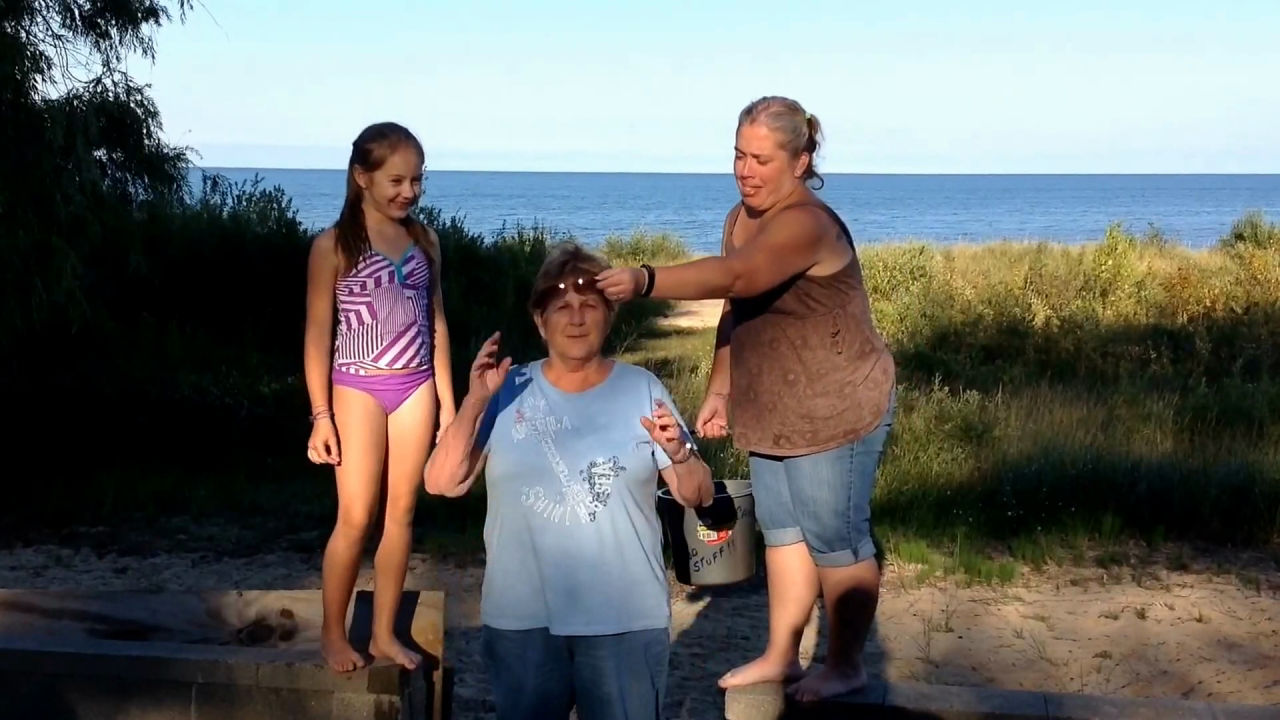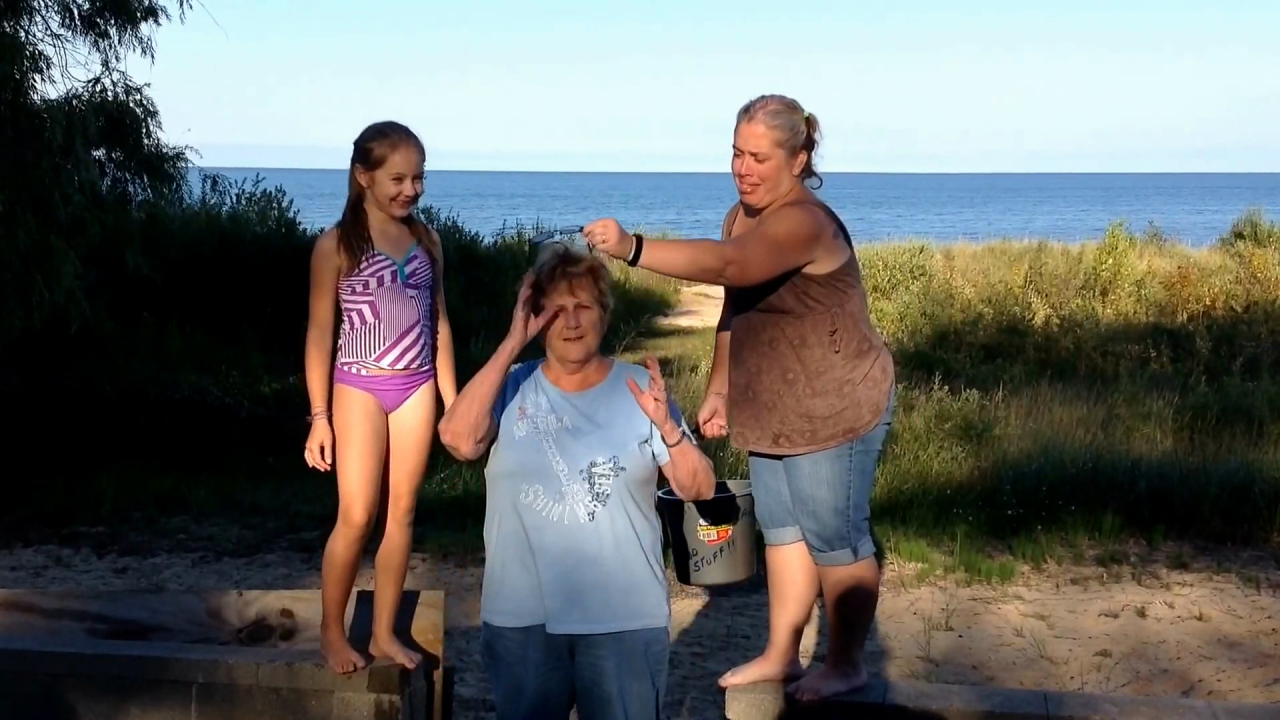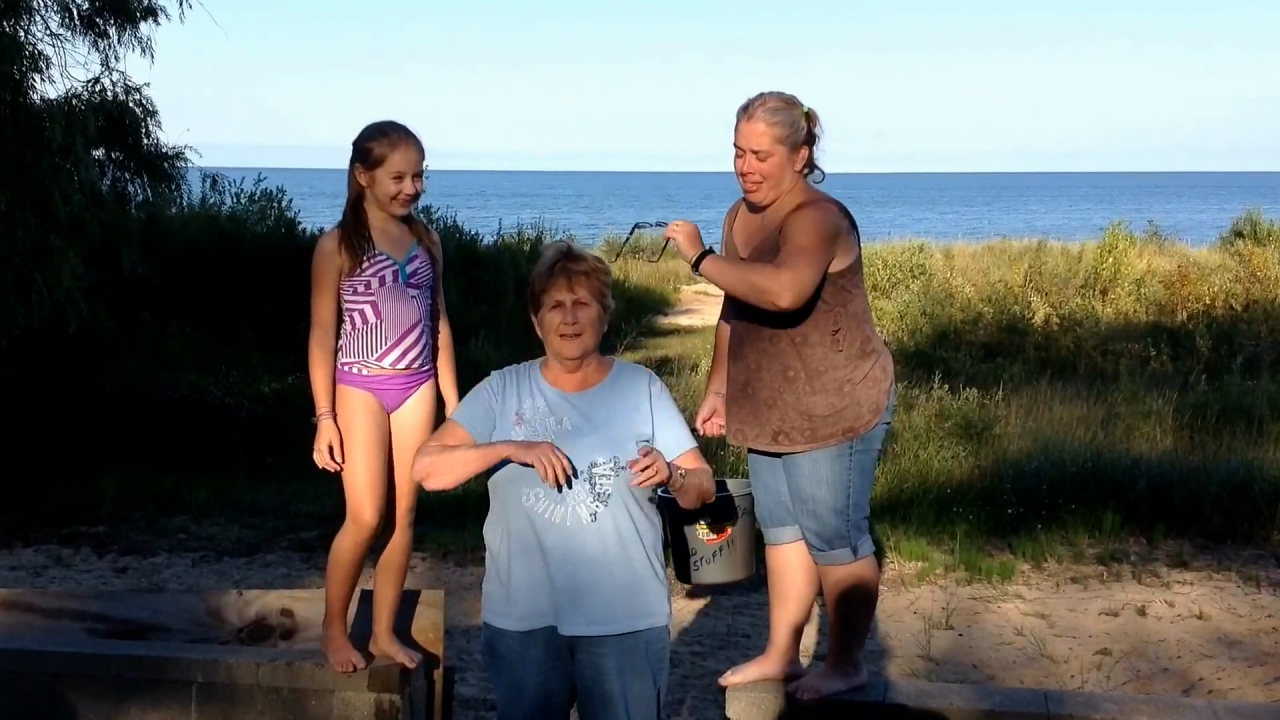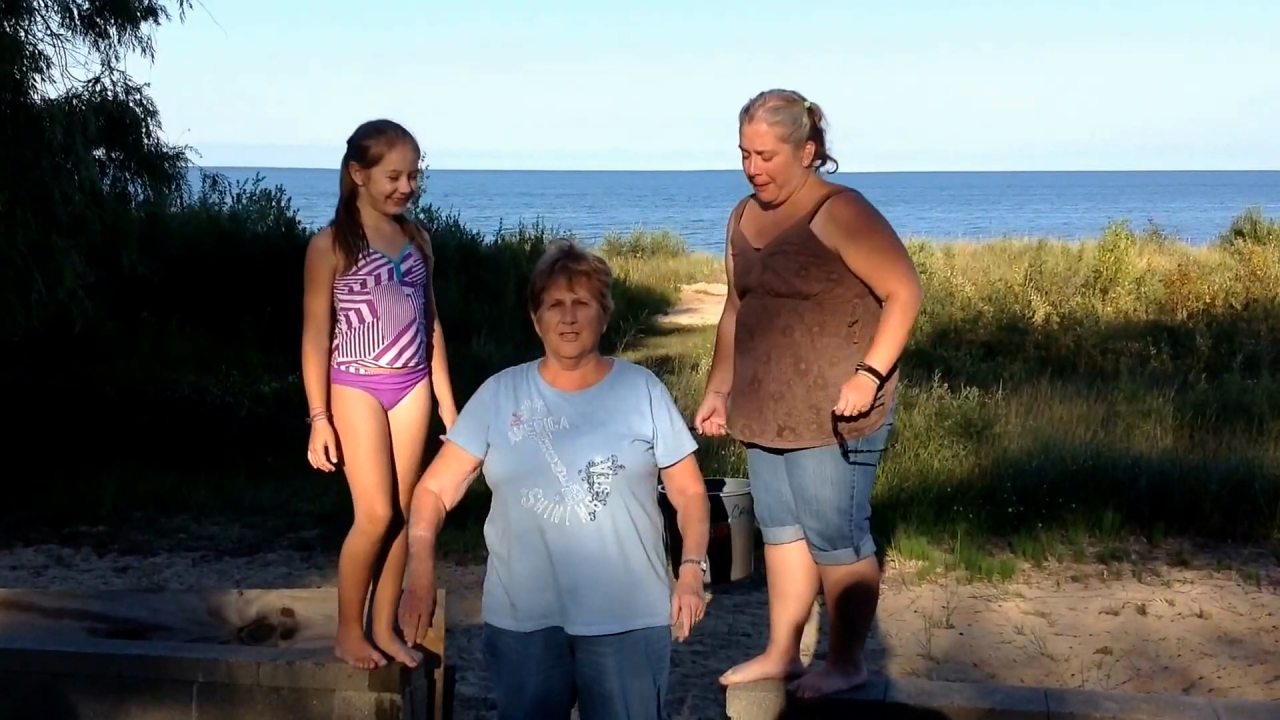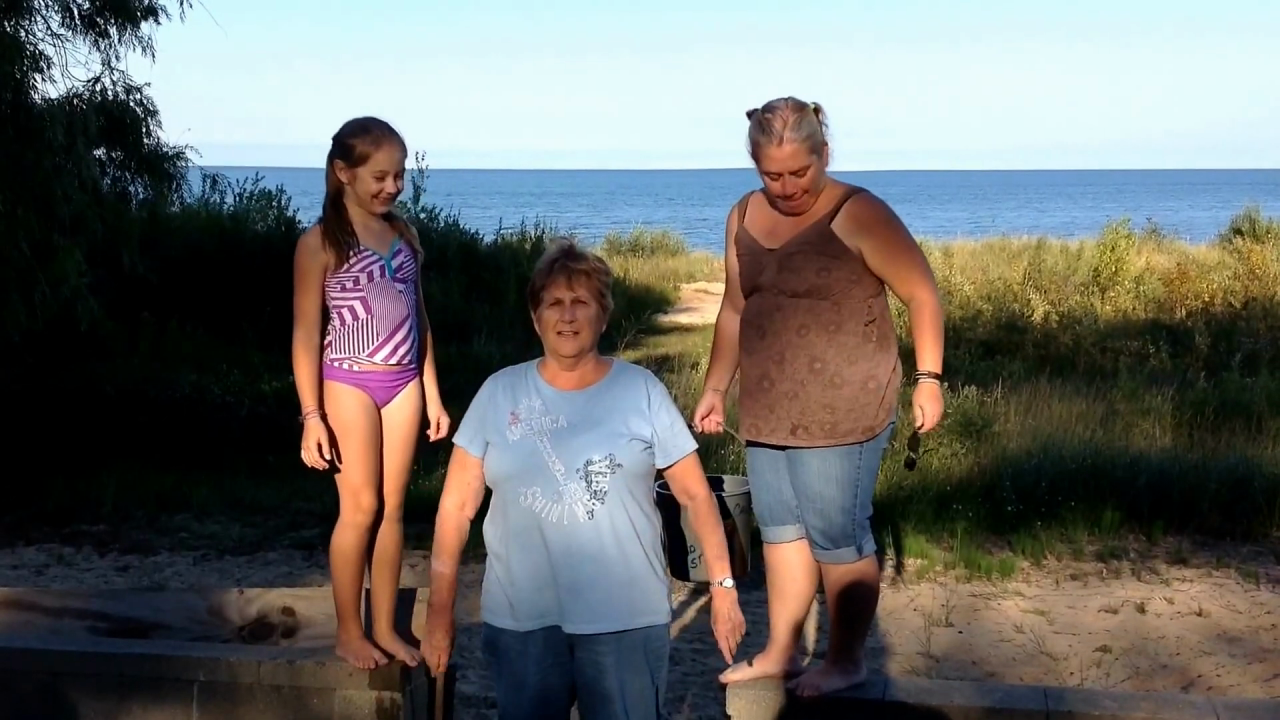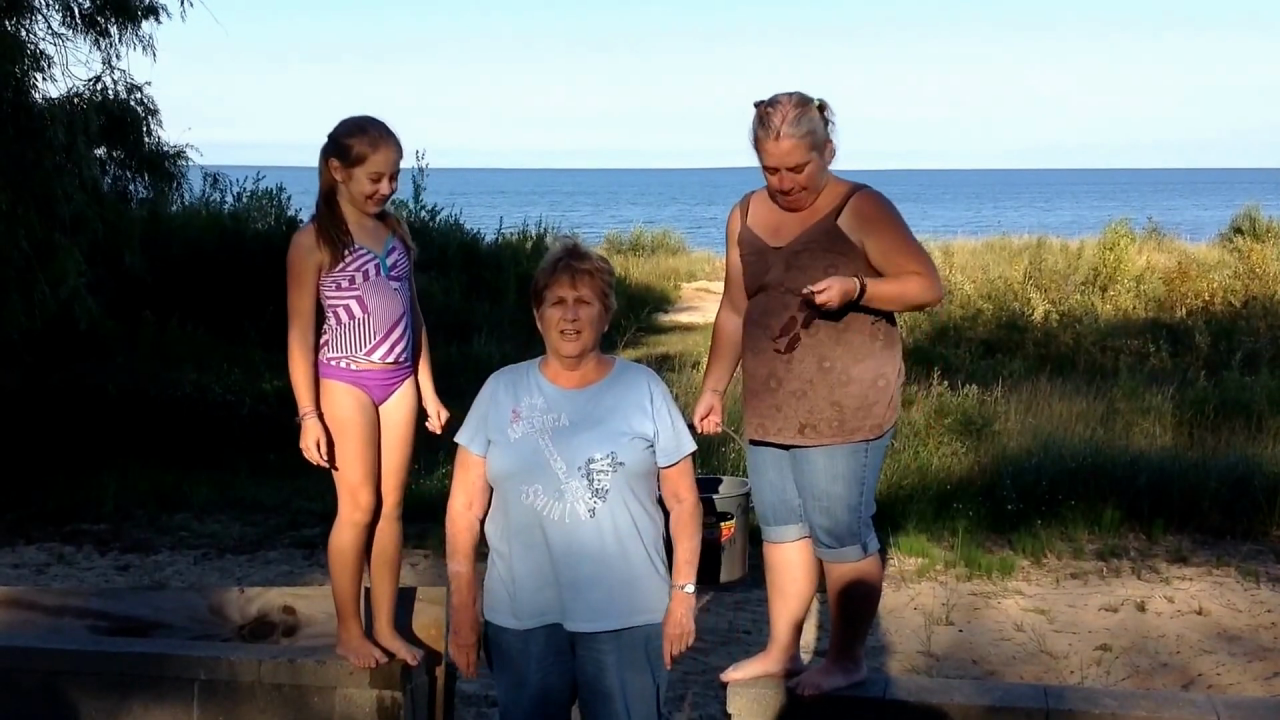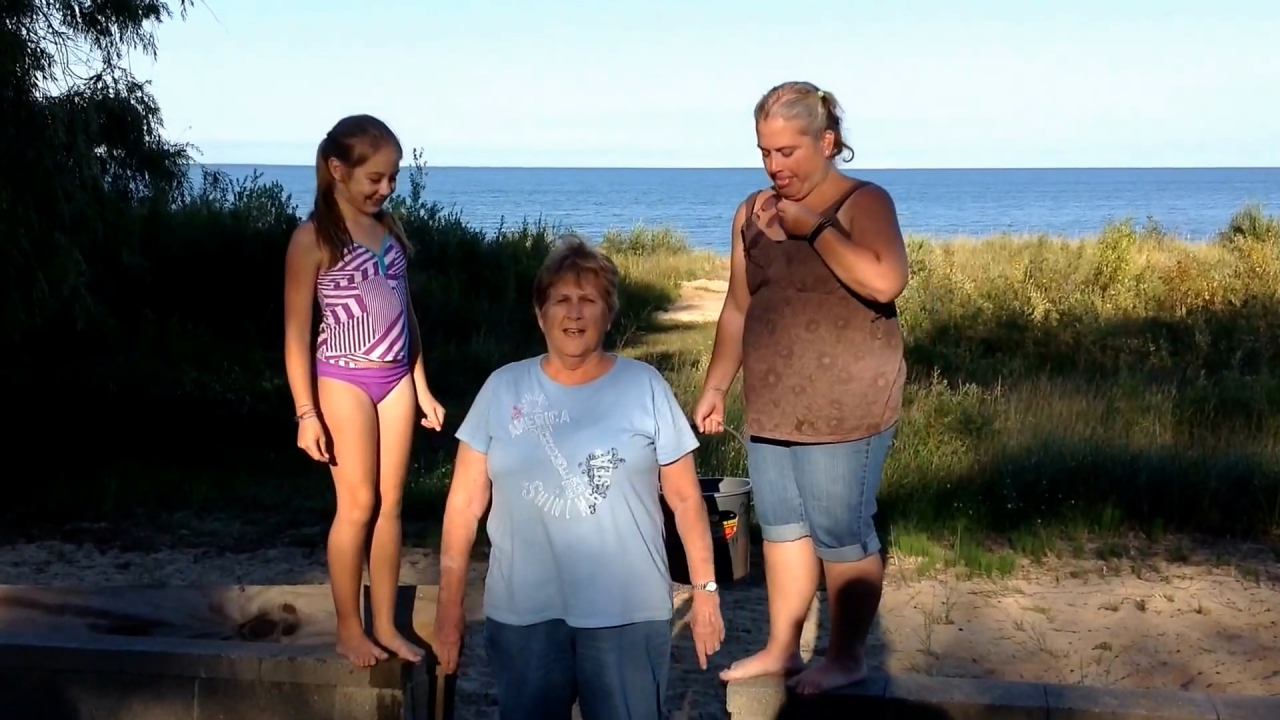
dt=0.4s
person 1, frame 1
left shoulder: (807, 223)
right shoulder: (741, 218)
left elbow: (732, 275)
left wrist: (643, 281)
right wrist: (719, 390)
left hip: (835, 411)
right hip: (774, 411)
left knee: (835, 539)
right knee: (782, 531)
left ankle: (846, 665)
right ankle: (780, 655)
person 1, frame 2
left shoulder: (805, 222)
right shoulder: (740, 217)
left elbow: (726, 264)
left wrist: (632, 248)
right wrist: (720, 390)
left hip: (835, 410)
right hip: (772, 410)
left knee: (836, 538)
right knee: (782, 530)
left ankle: (845, 664)
right ankle: (781, 655)
person 1, frame 3
left shoulder: (817, 218)
right shoulder: (740, 216)
left elbow: (782, 290)
left wrist: (700, 257)
right wrist: (719, 389)
left hip: (834, 410)
right hip: (768, 410)
left knee: (835, 538)
right knee: (781, 530)
left ankle: (846, 663)
right ankle: (780, 653)
person 1, frame 4
left shoulder: (841, 213)
right shoulder: (744, 218)
left elbow: (903, 293)
left wrist: (870, 374)
right wrist: (718, 390)
left hip: (835, 410)
right hip: (769, 410)
left knee: (837, 538)
right knee: (780, 529)
left ankle: (846, 661)
right ankle: (780, 653)
person 1, frame 5
left shoulder: (858, 214)
right shoulder: (744, 216)
left elbow: (922, 291)
right elbow: (734, 311)
left wrist: (928, 376)
right wrist: (715, 387)
left hip: (839, 410)
right hip: (768, 409)
left knee: (838, 537)
right knee: (780, 528)
left ankle: (846, 659)
right ankle: (780, 650)
person 1, frame 6
left shoulder: (862, 208)
right shoulder: (746, 215)
left elbow: (926, 285)
right elbow: (735, 311)
left wrist: (857, 289)
right wrist: (713, 387)
left hip: (844, 409)
right hip: (772, 408)
left knee: (842, 536)
right knee: (781, 527)
left ankle: (847, 659)
right ankle: (781, 650)
person 1, frame 7
left shoulder: (864, 203)
right shoulder: (752, 212)
left elbow: (884, 282)
right elbow: (738, 309)
left wrist: (813, 227)
right wrist: (714, 386)
left hip: (845, 408)
right hip: (772, 406)
left knee: (841, 534)
right knee: (781, 525)
left ankle: (846, 657)
right ankle: (780, 649)
person 2, frame 1
left shoulder: (424, 241)
right shoulder: (334, 245)
right elbow: (318, 333)
left wrist: (448, 400)
right wrist: (321, 414)
left hip: (414, 389)
right hip: (358, 389)
left knee: (401, 513)
right knee: (356, 517)
left ankle: (384, 633)
right ankle: (333, 632)
person 2, frame 2
left shoulder: (427, 240)
right shoulder: (337, 245)
right elbow: (320, 333)
left wrist: (452, 399)
right wrist: (319, 416)
left hip: (417, 389)
right hip: (360, 389)
left knee: (402, 513)
right knee: (356, 516)
left ankle: (384, 633)
right ankle: (332, 631)
person 2, frame 3
left shoulder: (426, 240)
right shoulder: (338, 245)
right elbow: (322, 334)
left wrist: (453, 401)
right wrist: (324, 417)
left hip: (416, 389)
right hip: (360, 389)
left knee: (404, 513)
right knee: (366, 516)
left ankle: (384, 631)
right ankle: (334, 628)
person 2, frame 4
left shoulder: (417, 238)
right shoulder: (331, 244)
right elbow: (316, 335)
left wrist: (446, 398)
right wrist: (319, 417)
left hip: (411, 387)
right hip: (357, 388)
left knee: (400, 512)
right knee: (374, 514)
left ankle: (387, 630)
right ankle: (348, 631)
person 2, frame 5
left shoulder: (404, 234)
right shoulder: (321, 241)
right elbow: (306, 334)
left wrist: (432, 395)
right wrist: (311, 415)
left hip: (403, 384)
right hip: (350, 384)
left knee: (393, 508)
right knee: (360, 508)
left ankle: (385, 627)
right ankle: (348, 632)
person 2, frame 6
left shoulder: (396, 231)
right shoulder: (314, 241)
right elbow: (300, 332)
left wrist: (428, 389)
right wrist: (308, 414)
left hip: (399, 381)
right hip: (346, 383)
left knee: (392, 505)
right knee: (357, 506)
left ankle: (385, 626)
right ankle: (349, 631)
person 2, frame 7
left shoulder: (391, 229)
right shoulder: (314, 239)
right elbow: (297, 331)
left wrist: (422, 387)
right wrist: (306, 412)
left hip: (396, 381)
right hip: (344, 381)
left knee: (391, 503)
right knee: (357, 504)
left ankle: (386, 624)
right ankle: (349, 629)
person 3, frame 1
left shoulder: (640, 390)
right shoulder: (507, 393)
left elbow: (698, 494)
right elbow: (443, 481)
left wrist: (678, 449)
right wrist: (475, 402)
left hip: (625, 617)
right hip: (522, 617)
person 3, frame 2
left shoulder: (639, 387)
right shoulder: (511, 386)
left elbow: (699, 488)
right elbow: (458, 438)
left wrist: (666, 426)
right wrist: (513, 343)
left hip: (624, 617)
right hip: (521, 616)
person 3, frame 3
left shoulder: (642, 388)
right shoulder: (500, 390)
left elbow: (702, 484)
right elbow: (428, 468)
left wrist: (671, 474)
right wrist: (511, 449)
left hip: (624, 617)
right hip: (522, 617)
person 3, frame 4
left shoulder: (642, 389)
right shoulder: (499, 394)
left elbow: (689, 492)
right elbow: (435, 490)
left wrist: (692, 568)
right wrist: (420, 573)
left hip: (626, 617)
right hip: (521, 618)
person 3, frame 5
left shoulder: (642, 390)
right shoulder: (499, 392)
left elbow: (694, 495)
right elbow: (457, 507)
left wrist: (723, 587)
right wrist: (440, 610)
left hip: (625, 617)
right hip: (520, 618)
person 3, frame 6
left shoulder: (643, 388)
right shoulder: (501, 391)
left elbow: (683, 500)
right elbow: (465, 507)
left wrist: (682, 594)
right wrist: (462, 609)
left hip: (626, 614)
right hip: (522, 615)
person 3, frame 7
left shoulder: (646, 386)
right shoulder: (503, 388)
left elbow: (685, 498)
right elbow: (464, 502)
left wrist: (705, 589)
right wrist: (450, 603)
left hip: (628, 611)
right hip: (524, 612)
